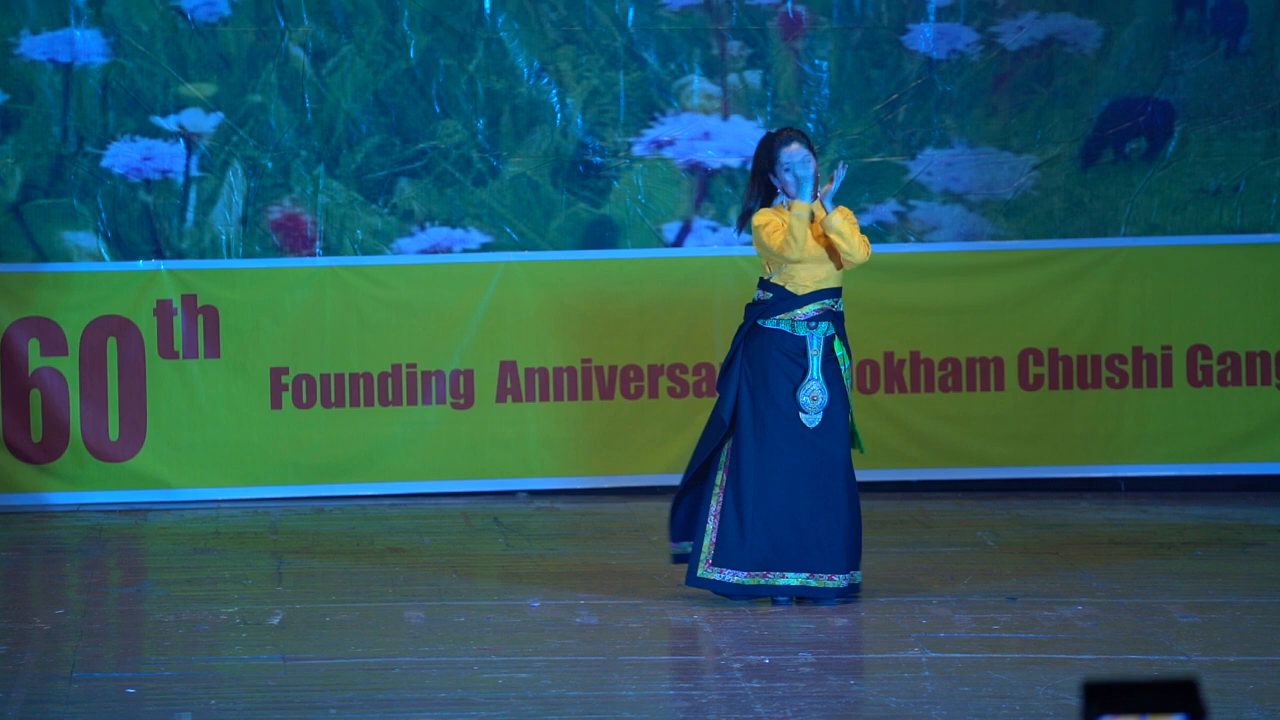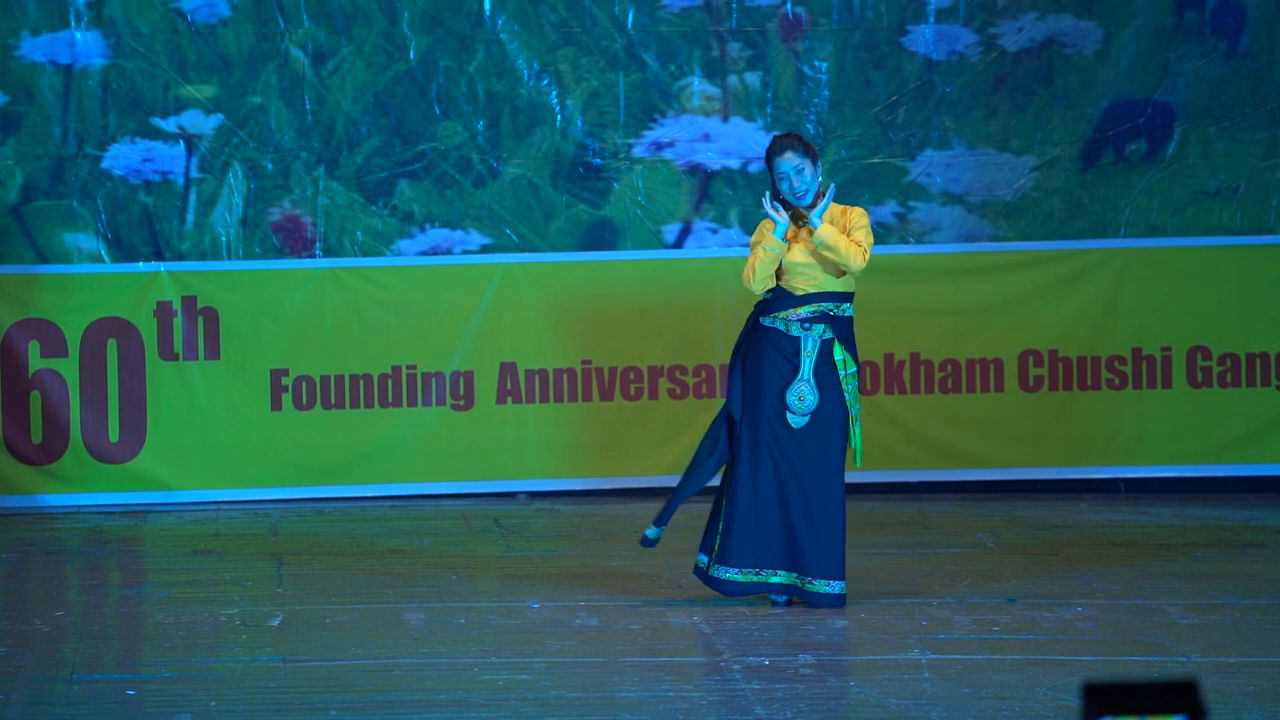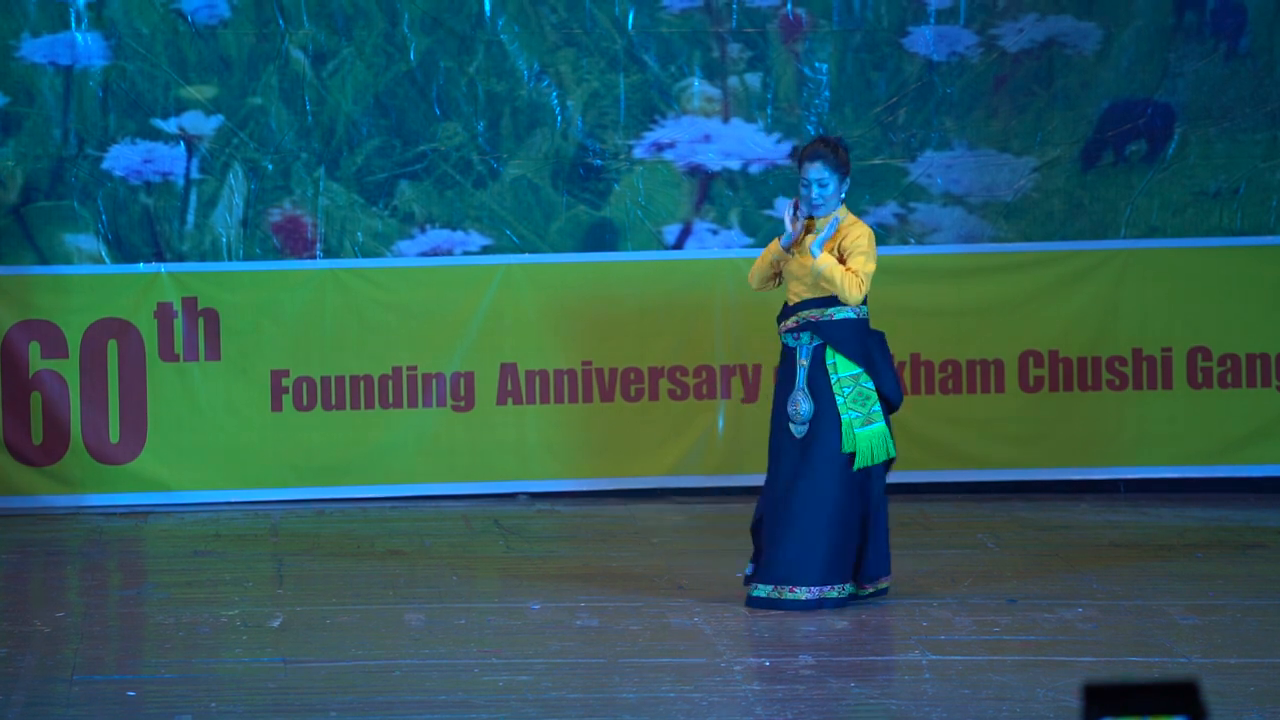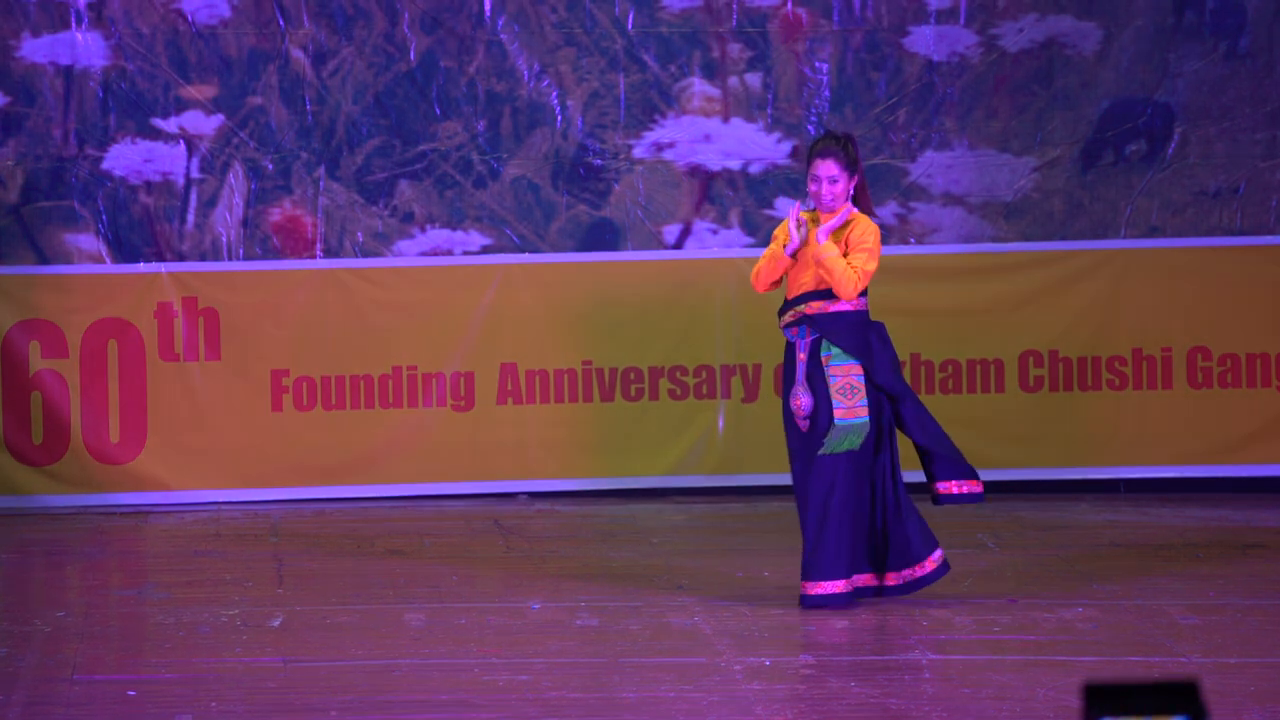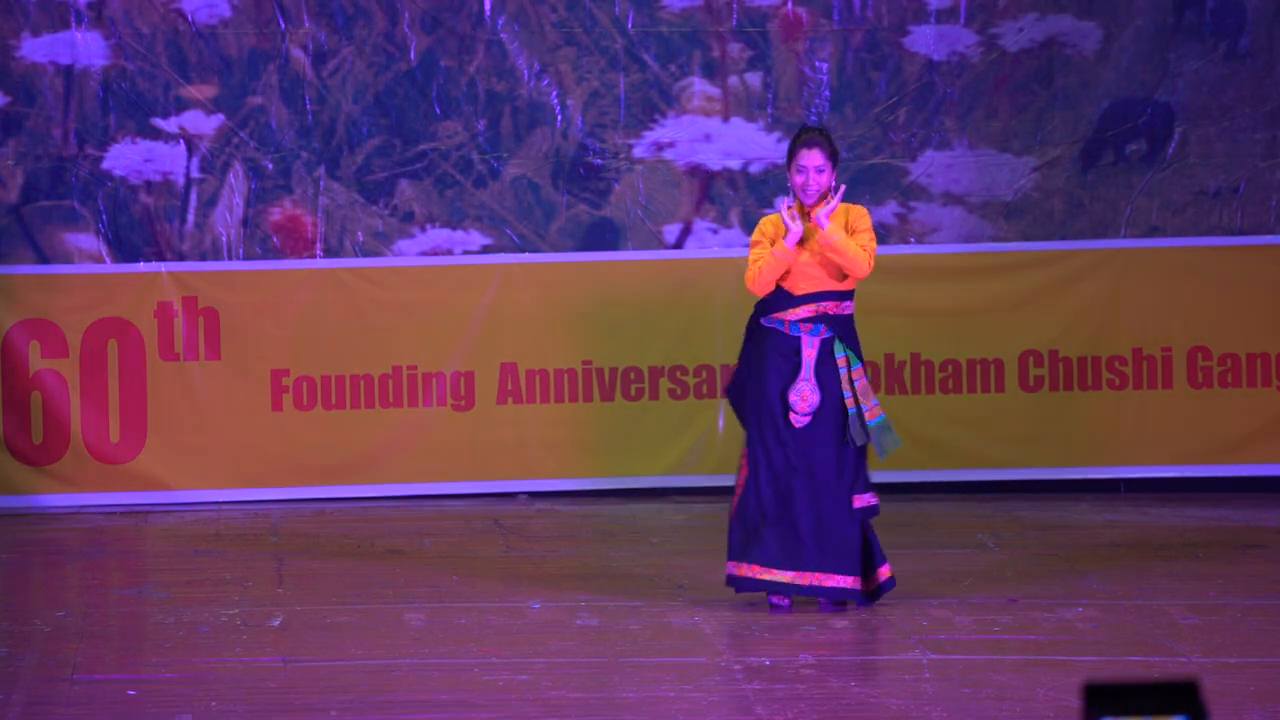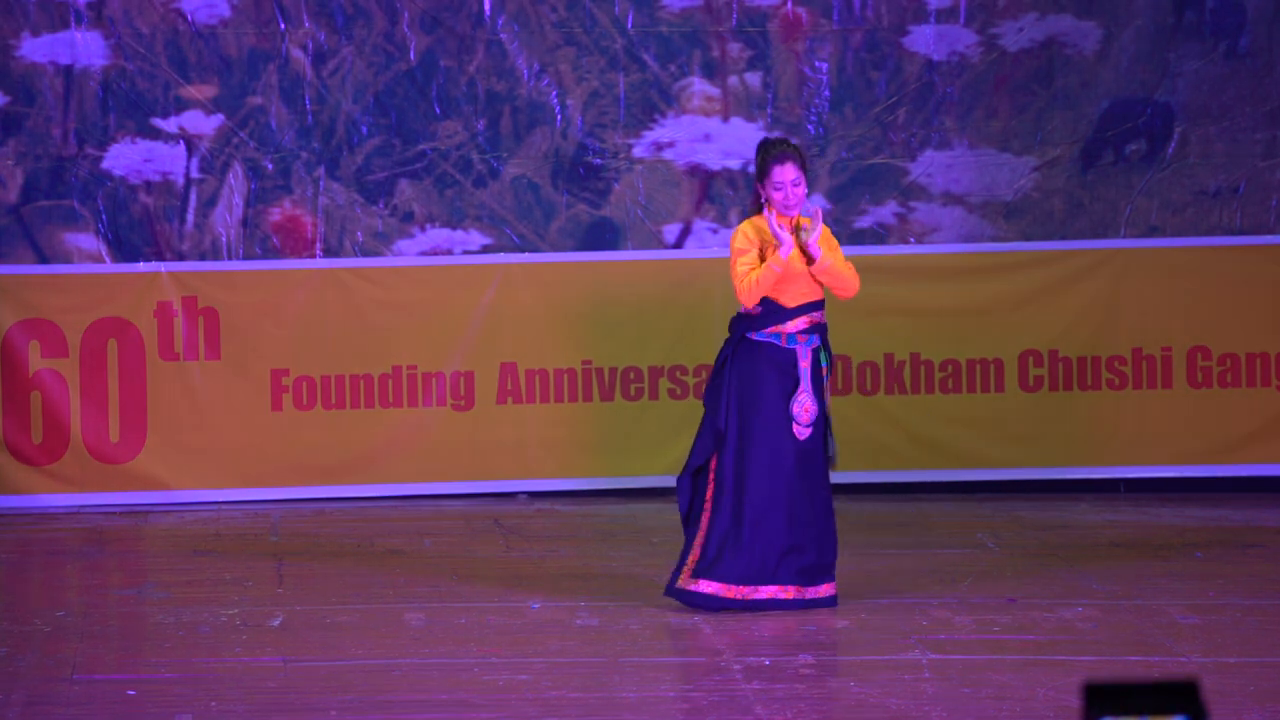
dt=0.4s
person 1, frame 1
left shoulder: (840, 217)
right shoulder: (768, 219)
left elbow: (858, 256)
right elbow: (790, 252)
left wrist: (825, 208)
right wrist: (802, 201)
left hip: (822, 348)
right hip: (774, 349)
left knee: (823, 456)
right knee: (770, 453)
left ankle: (822, 570)
right ankle: (775, 571)
person 1, frame 2
left shoulder: (850, 217)
right shoulder: (773, 227)
left elbow: (856, 261)
right elbow: (755, 284)
left wrist: (815, 221)
right wrist: (778, 232)
left hip: (827, 351)
right hip: (774, 348)
left knee: (820, 462)
right knee: (769, 455)
left ankle: (815, 575)
right ankle: (774, 572)
person 1, frame 3
left shoulder: (855, 233)
right shoulder: (797, 229)
left elbow: (854, 291)
right elbow: (758, 280)
left wrist: (817, 248)
right wrist: (786, 239)
left hip: (841, 356)
right hip: (800, 358)
left knee: (832, 466)
right knee: (795, 464)
left ankle: (818, 578)
right ankle: (819, 572)
person 1, frame 4
left shoulder: (862, 229)
right shoulder: (794, 225)
left elbow: (848, 283)
right elbow: (760, 281)
left wrist: (822, 237)
right wrist: (791, 245)
left hip: (847, 350)
right hip: (804, 354)
left knee: (839, 461)
right knee: (812, 464)
left ankle: (835, 576)
right ankle: (831, 570)
person 1, frame 5
left shoulder: (854, 216)
right shoulder: (771, 224)
left elbow: (861, 267)
right elbow: (757, 284)
left wrist: (827, 230)
right wrist: (793, 236)
left hip: (830, 351)
right hip: (778, 351)
left knee: (830, 461)
right knee: (778, 459)
left ankle: (834, 574)
right ankle: (777, 575)
person 1, frame 6
left shoulder: (817, 230)
right shoulder: (750, 233)
left elbow: (849, 287)
right elbow: (748, 292)
left wrist: (816, 251)
right wrist: (783, 249)
left hip: (805, 362)
right hip: (758, 362)
left knee: (800, 470)
right knee: (749, 466)
left ankle: (792, 576)
right ankle: (732, 577)
